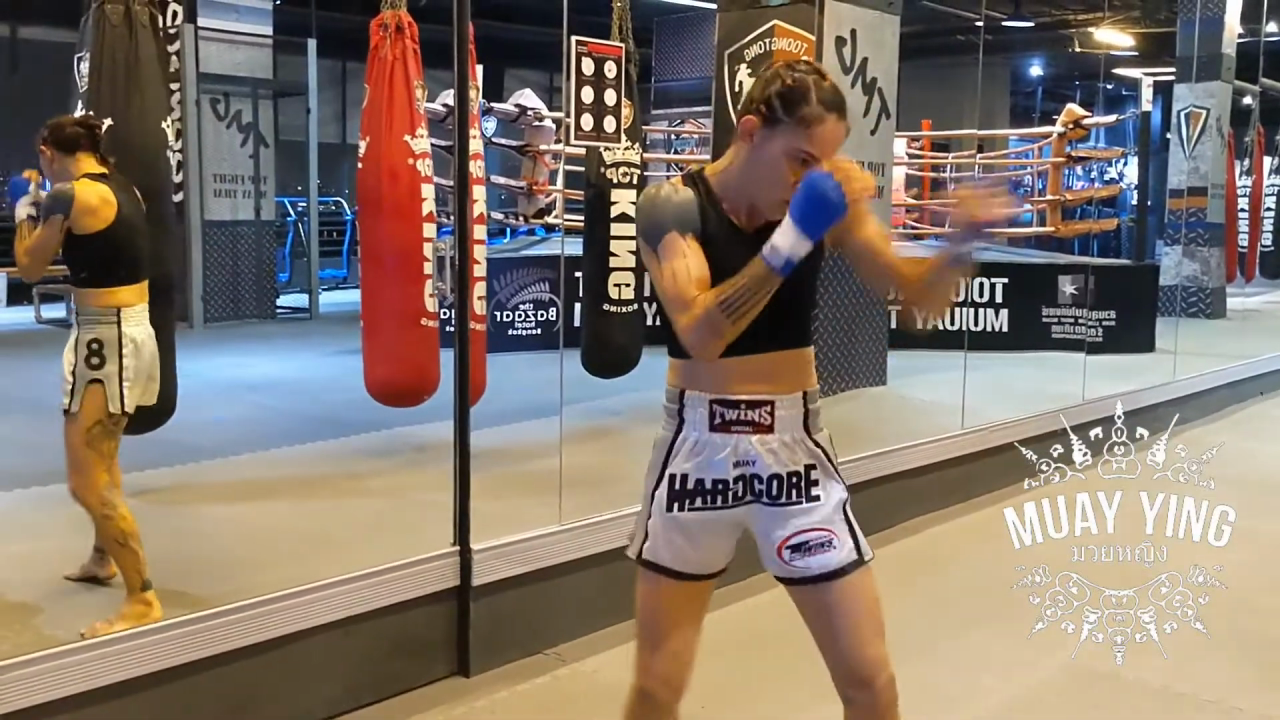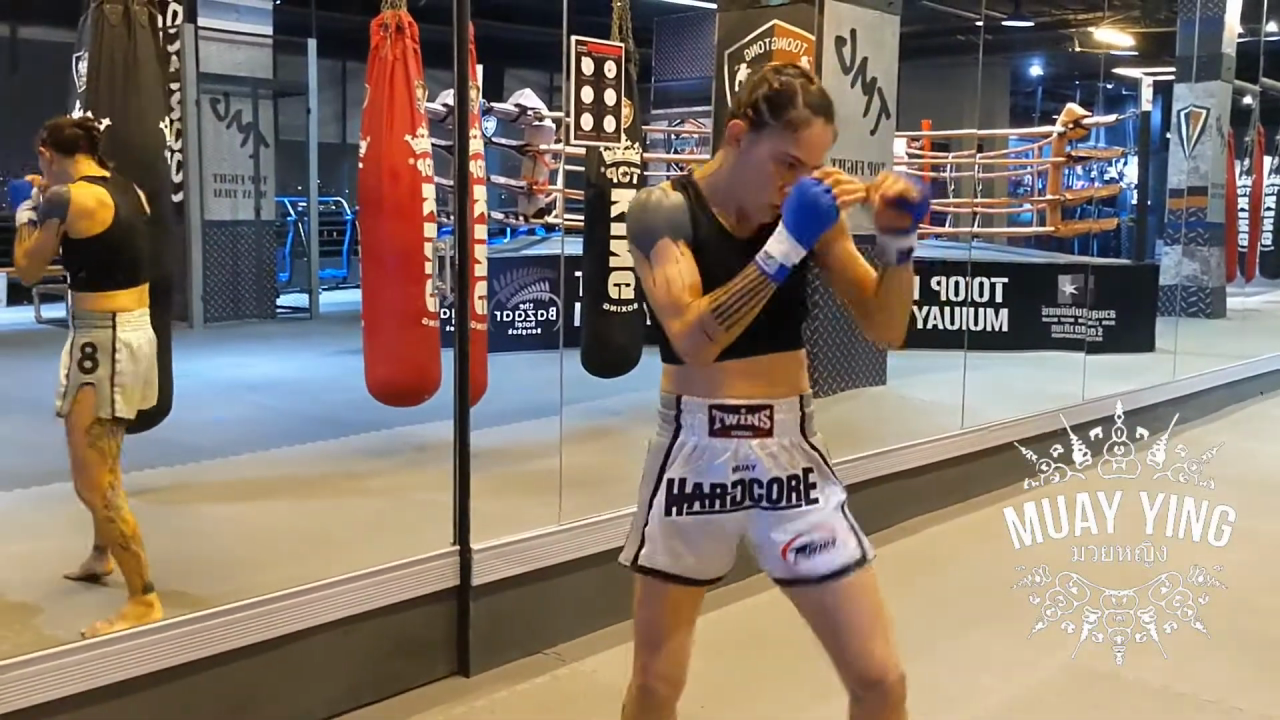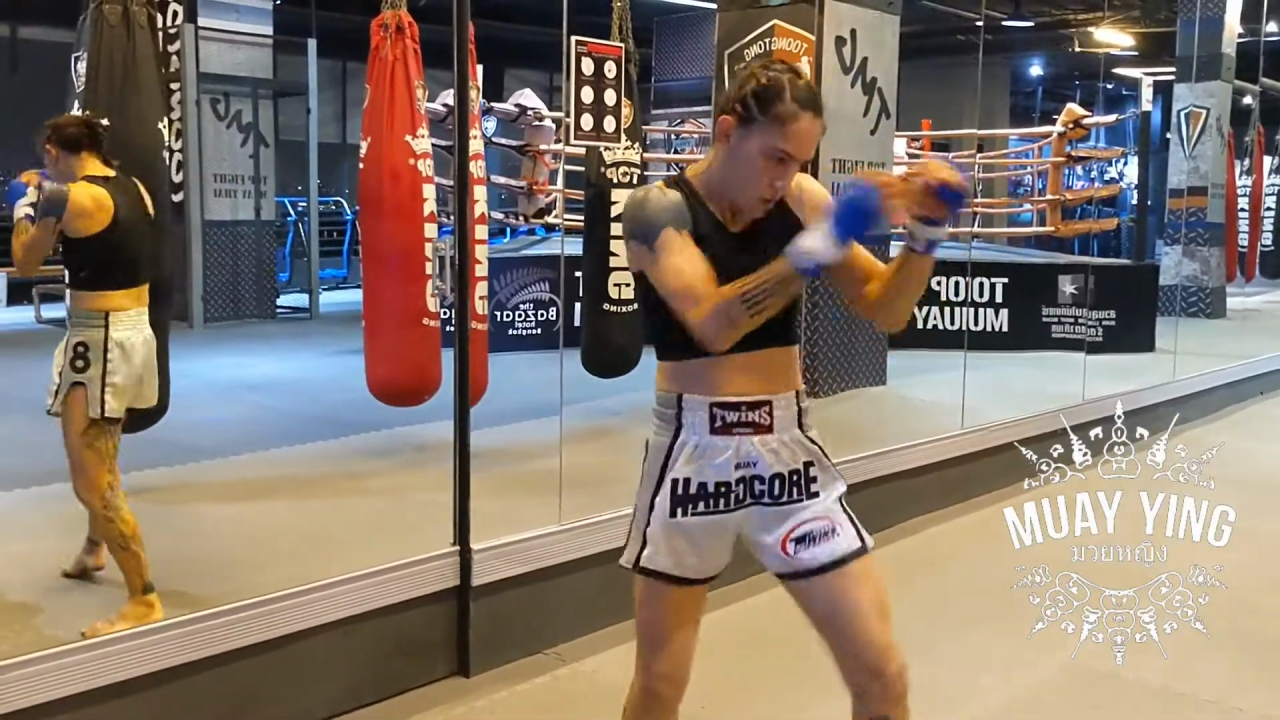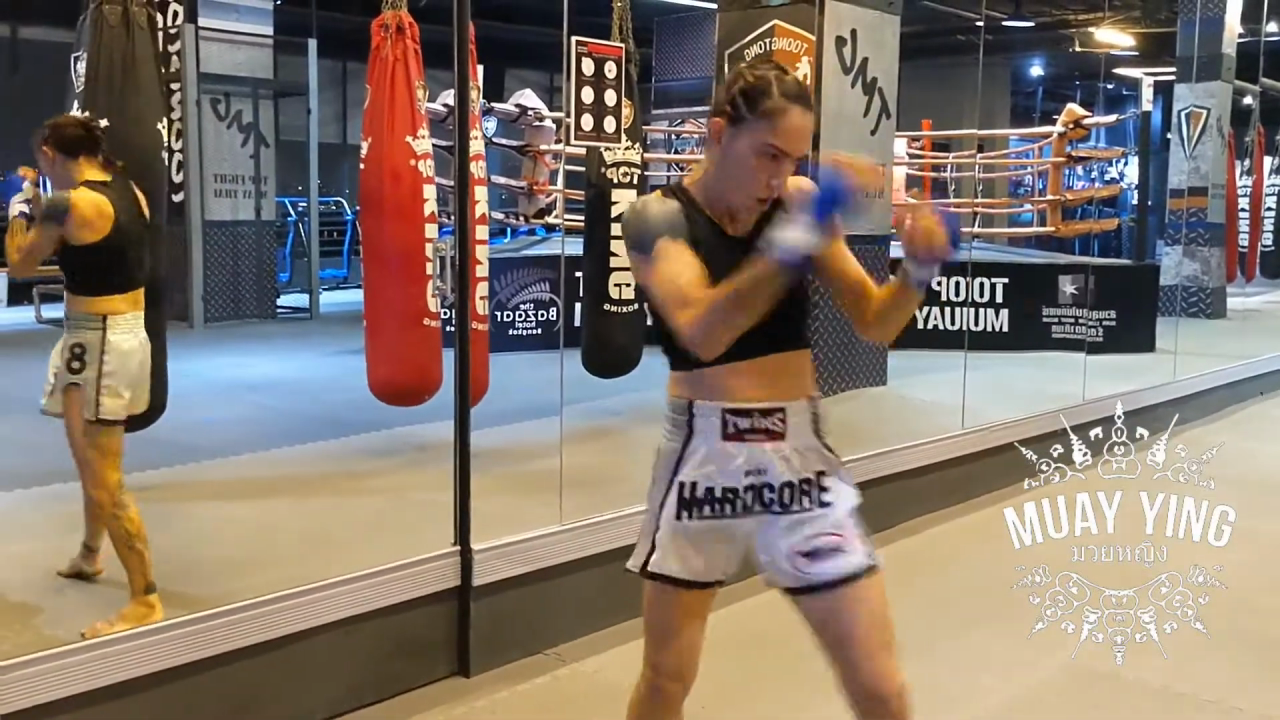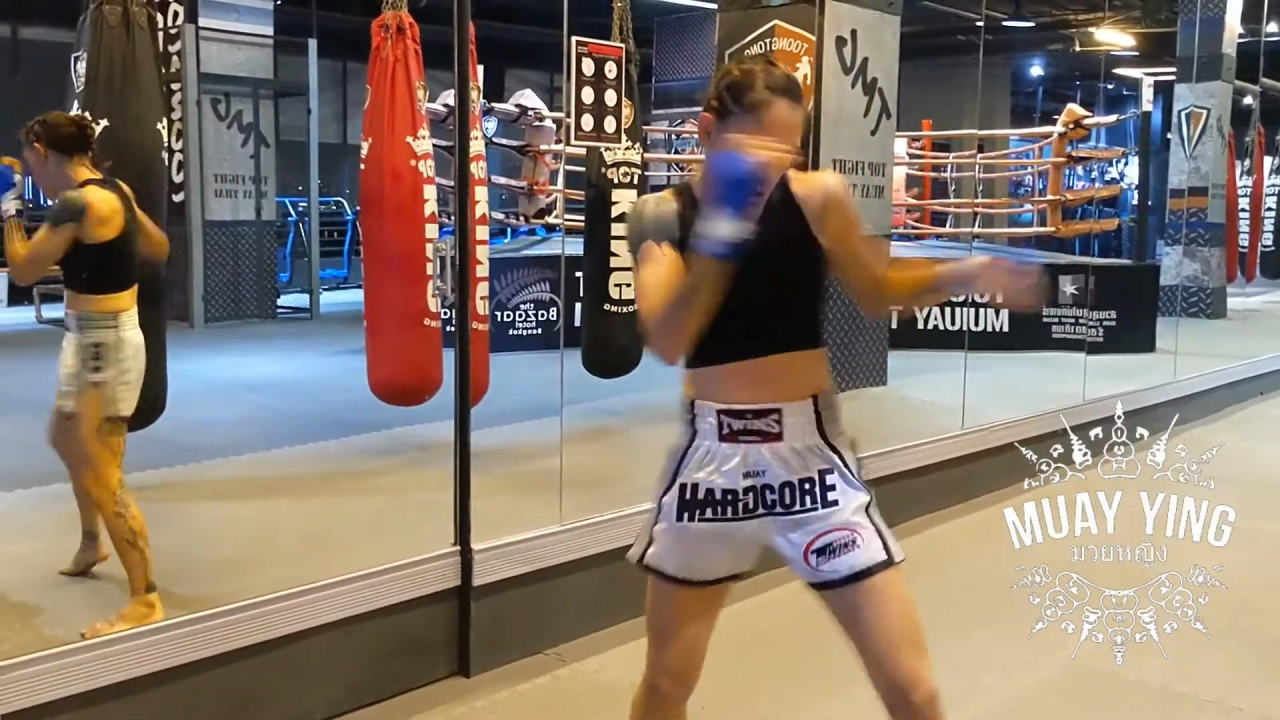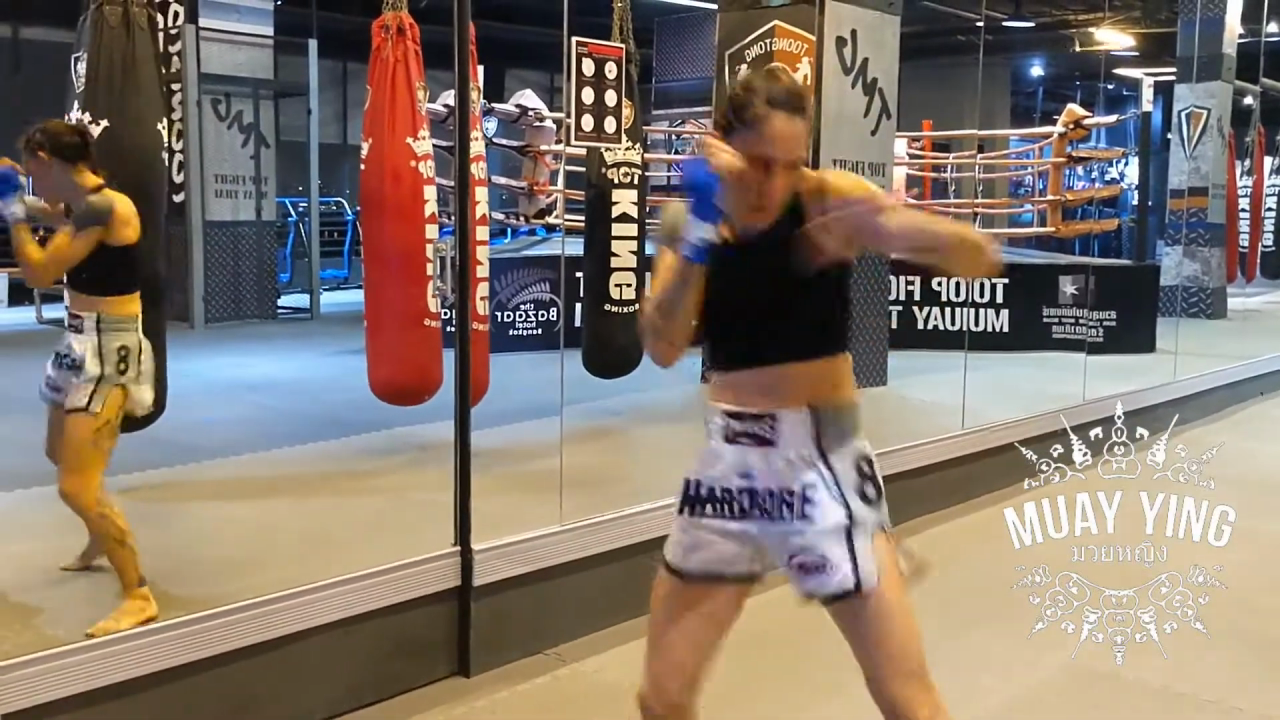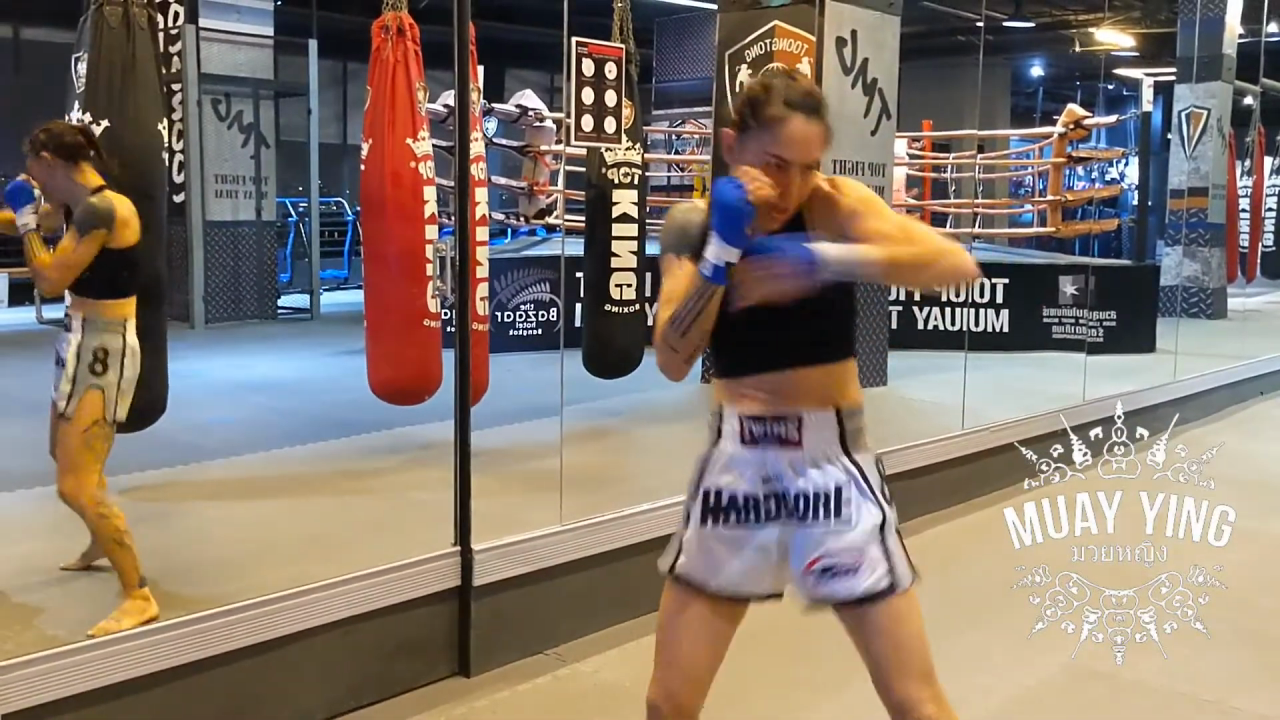
dt=0.1s
person 1, frame 1
left shoulder: (824, 198)
right shoulder: (675, 205)
left elbow: (922, 301)
right elbow: (700, 334)
left wrist: (960, 247)
right wrist: (794, 237)
left hip: (796, 451)
right hip: (703, 453)
person 1, frame 2
left shoulder: (810, 206)
right shoulder: (662, 211)
left elbow: (886, 329)
right elbow: (692, 339)
left wrist: (897, 242)
right wrist: (785, 245)
left hip: (791, 454)
right hip: (695, 456)
person 1, frame 3
left shoulder: (802, 198)
right shoulder: (659, 208)
left elbow: (886, 310)
right elbow: (714, 326)
left wrist: (925, 227)
right wrist: (825, 239)
left hip: (787, 449)
right hip: (694, 452)
person 1, frame 4
left shoulder: (799, 202)
right shoulder: (661, 216)
left elbow: (878, 325)
right elbow: (704, 334)
left wrist: (920, 270)
right wrist: (800, 232)
left hip: (798, 457)
right hip: (702, 460)
person 1, frame 5
left shoulder: (813, 197)
right shoulder: (660, 215)
left elbow: (877, 287)
right elbow: (665, 343)
left wrist: (969, 272)
right wrist: (722, 221)
left hip: (809, 458)
right hip: (714, 460)
person 1, frame 6
left shoulder: (833, 198)
right shoulder: (684, 222)
left elbow: (978, 255)
right elbow: (661, 346)
left wrist: (891, 222)
right wrist: (700, 226)
left hip: (824, 464)
right hip: (730, 464)
person 1, frame 7
left shoulder: (837, 205)
right shoulder: (692, 225)
left elbow: (956, 267)
right elbow: (673, 361)
left wrist: (830, 261)
right wrist: (721, 249)
left hip: (832, 468)
right hip: (740, 469)
person 2, frame 1
left shoulder: (69, 195)
right shoulder: (122, 188)
left elbow: (30, 267)
left wrist: (25, 209)
left hip: (105, 339)
right hip: (129, 332)
left knee: (89, 482)
right knee: (99, 455)
left ankle: (142, 599)
right ankle: (102, 558)
person 2, frame 2
left shoulder: (68, 199)
right shoulder: (127, 189)
left elbow: (28, 273)
left wrist: (26, 212)
left hip: (102, 343)
right hip: (134, 334)
left knee: (95, 482)
right knee: (99, 456)
left ankle: (143, 601)
right ankle: (102, 555)
person 2, frame 3
left shoulder: (67, 197)
right shoulder: (134, 188)
left elbow: (24, 264)
left wrist: (24, 207)
left hip: (98, 342)
right hip: (133, 334)
left knee: (93, 482)
right knee: (95, 456)
left ankle: (143, 601)
right ankle: (94, 549)
person 2, frame 4
left shoulder: (69, 205)
right shoulder: (128, 192)
left hip: (95, 348)
right hip: (121, 337)
left knee: (103, 482)
right knee: (89, 454)
left ankle: (145, 601)
right ankle: (89, 553)
person 2, frame 5
left shoulder: (78, 204)
right shoulder: (114, 189)
right elbow: (159, 248)
left hip: (101, 345)
right hip: (110, 336)
left knee: (102, 481)
right knee: (66, 442)
left ankle: (145, 601)
right ankle: (90, 545)
person 2, frame 6
left shoulder: (102, 207)
right shoulder: (79, 202)
left hip: (110, 351)
right hip: (81, 343)
left knee: (78, 485)
right knee: (62, 452)
left ankle: (138, 597)
right ankle: (100, 543)
person 2, frame 7
left shoulder: (103, 209)
right shoulder: (81, 205)
left elbow: (50, 281)
left hip: (101, 352)
right hip: (82, 342)
left knee: (76, 486)
right knee: (66, 454)
left ankle: (139, 597)
right ankle: (102, 543)
